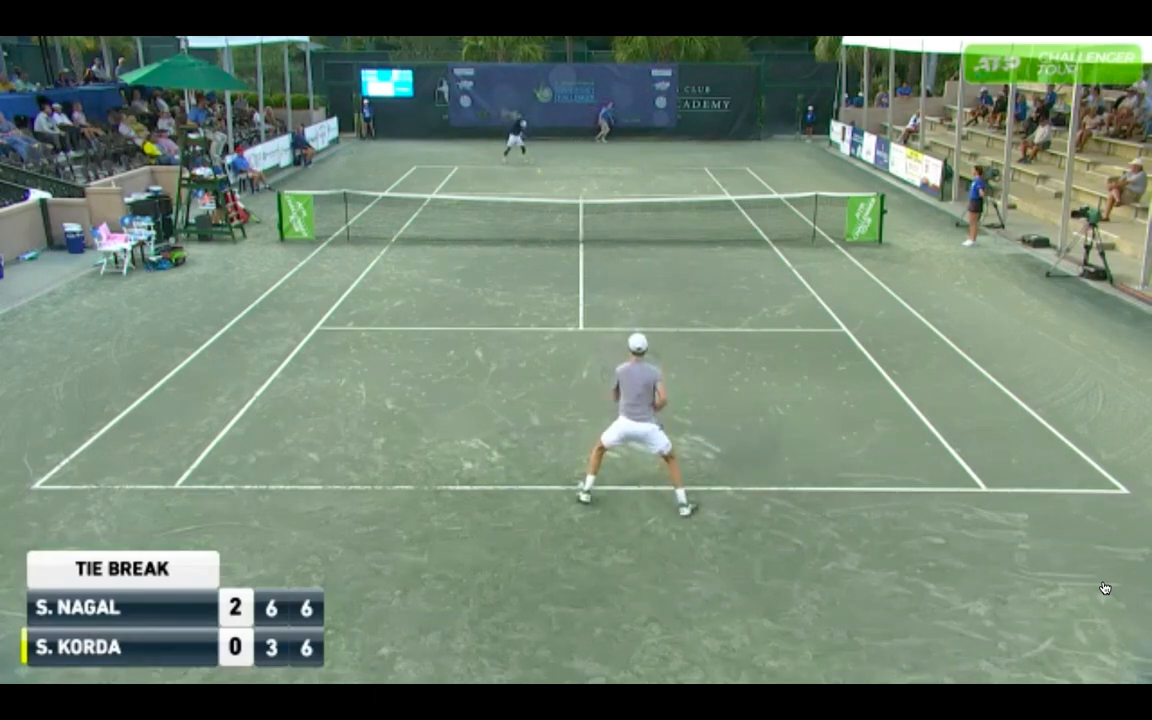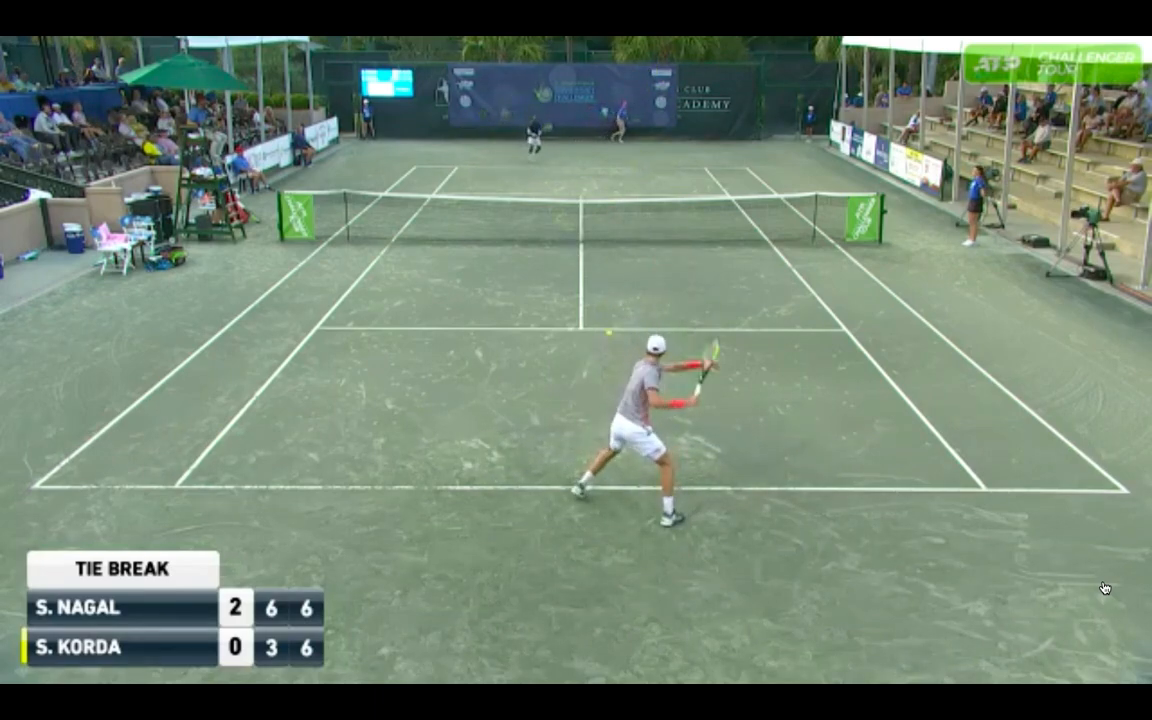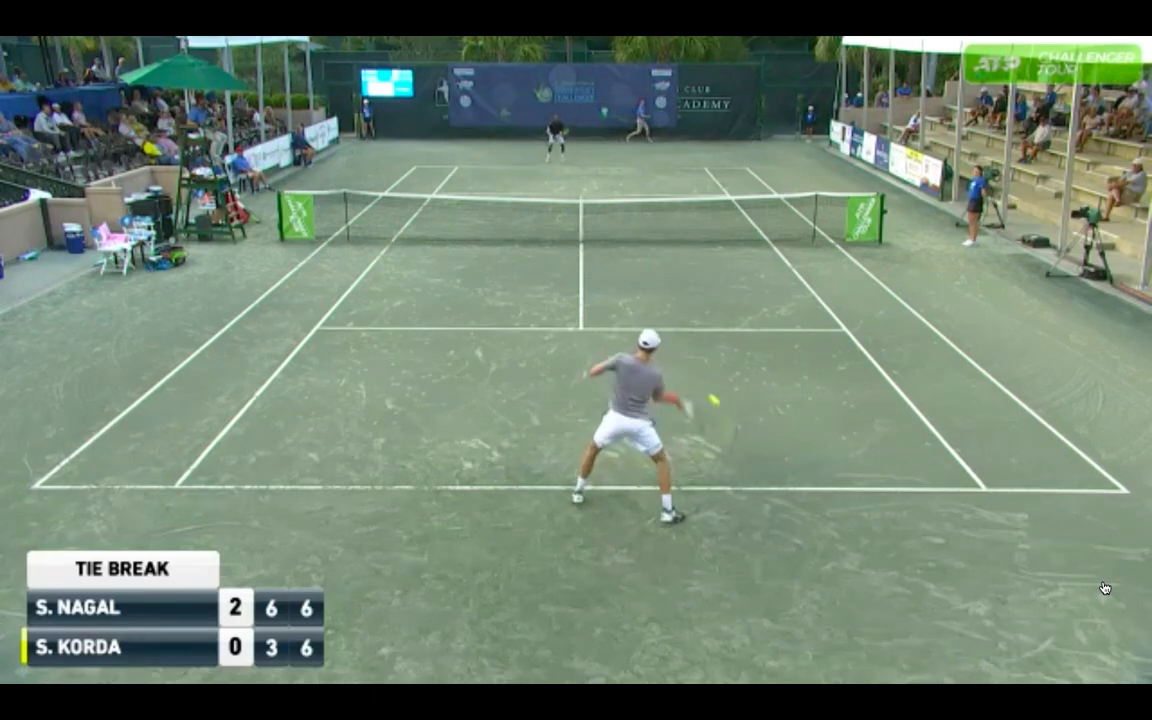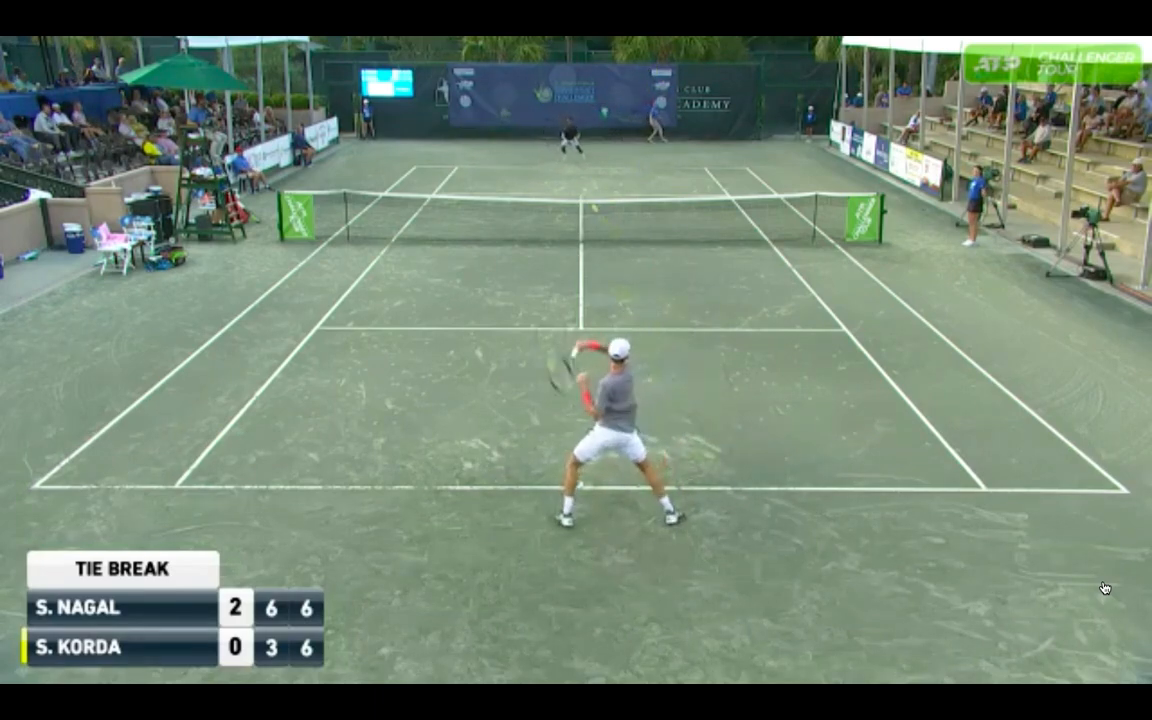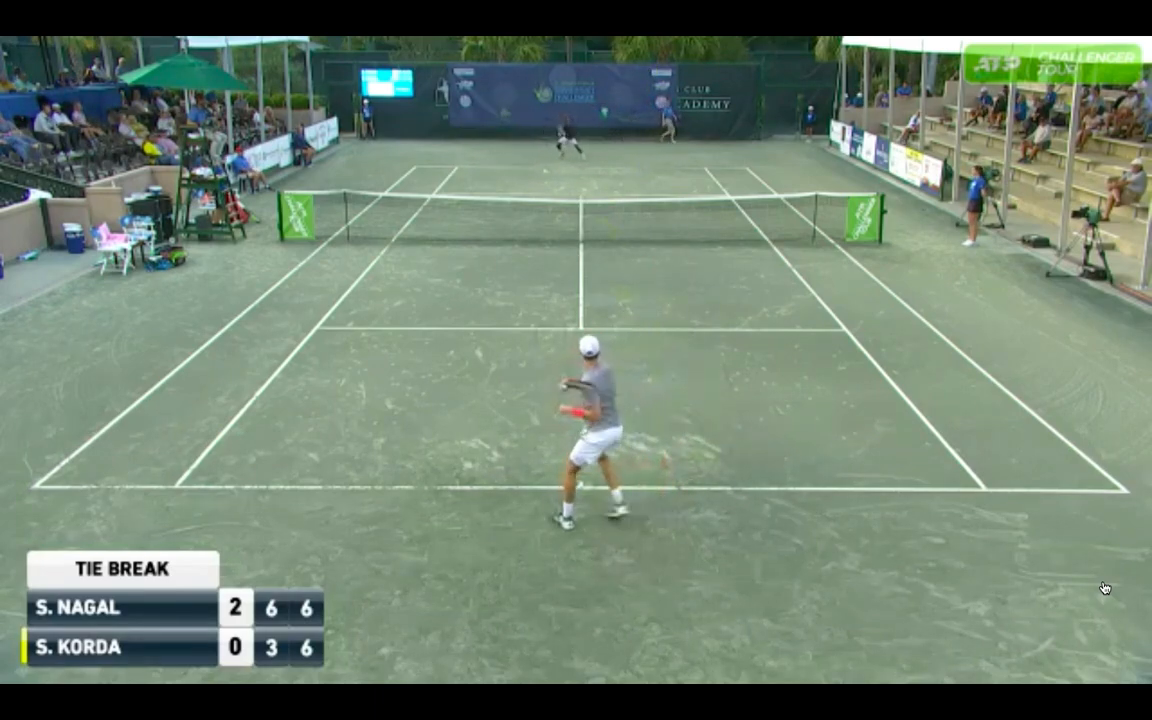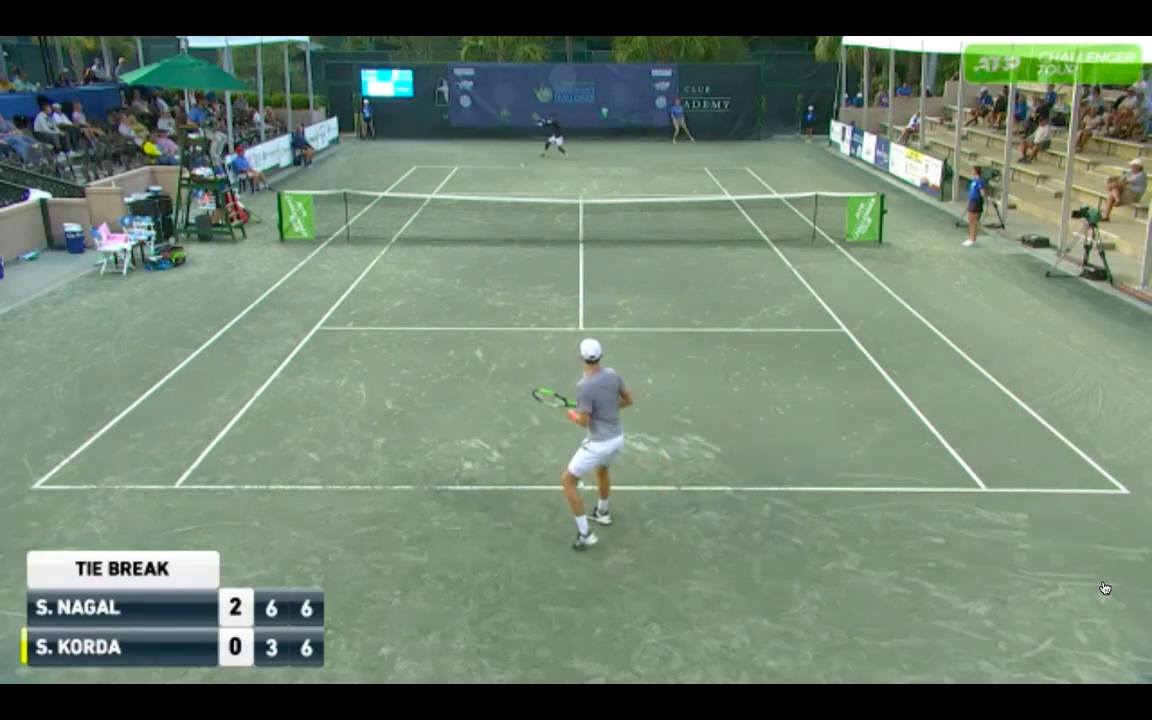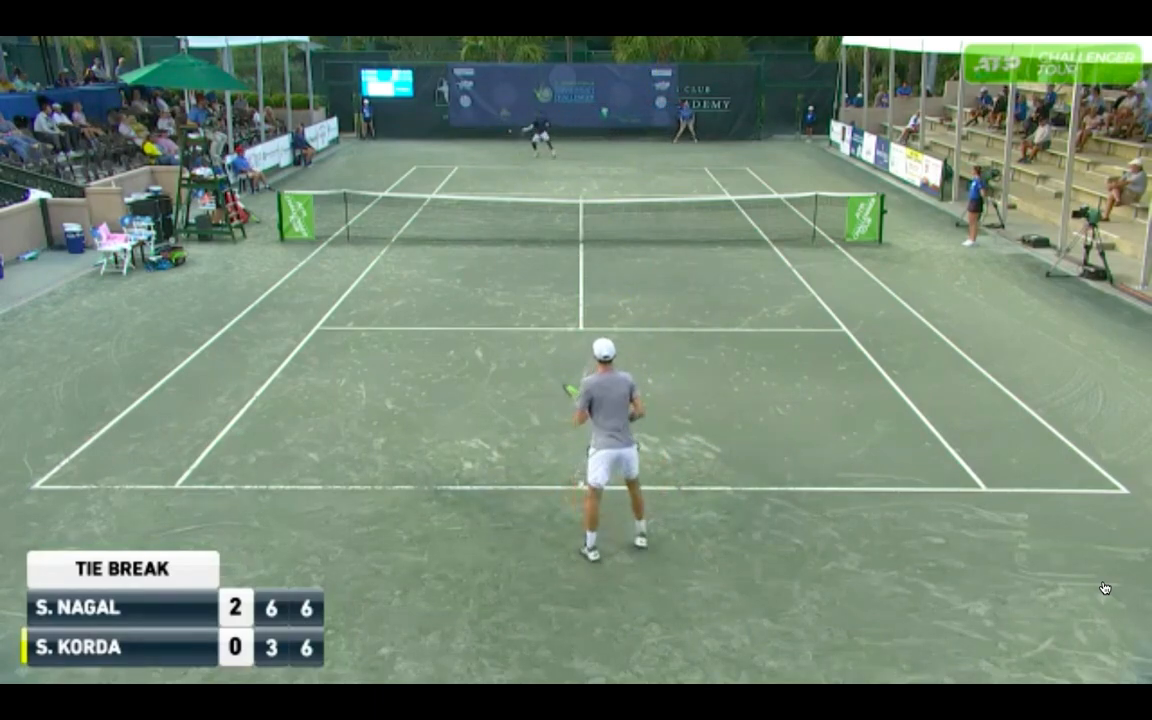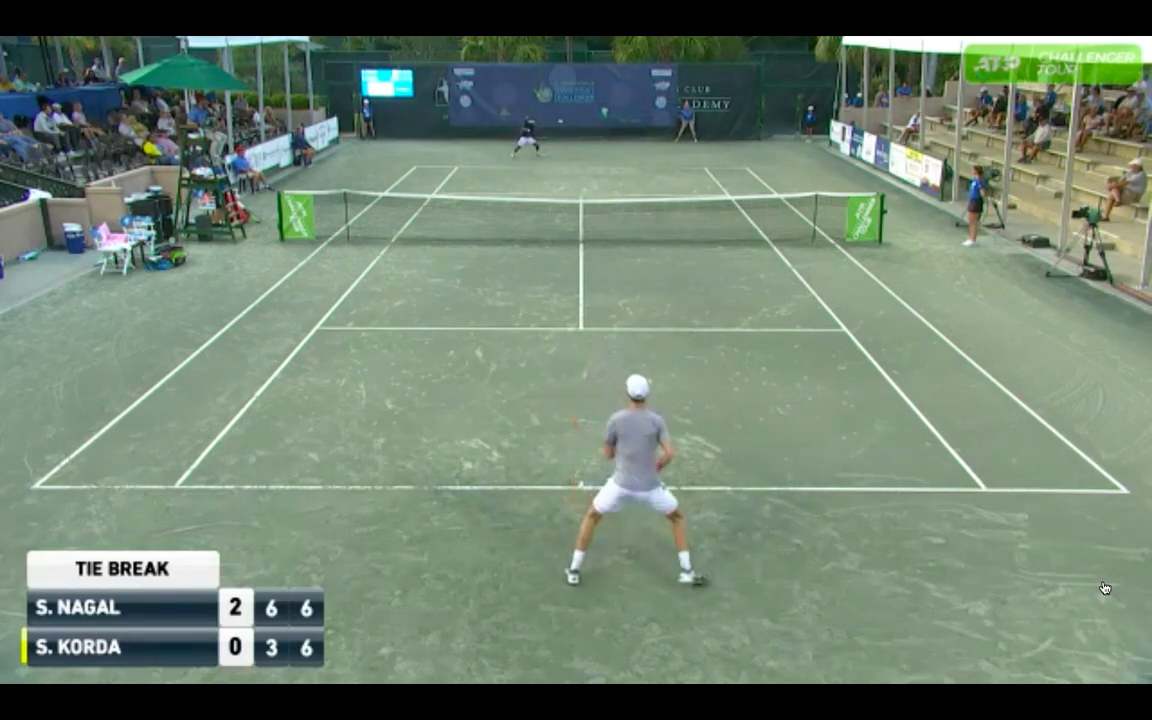
dt=0.3s
person 1, frame 1
left shoulder: (620, 370)
right shoulder: (654, 371)
right elbow: (663, 400)
right wrist: (653, 410)
left hip: (625, 423)
right hip: (647, 426)
left knee: (599, 448)
right knee: (671, 458)
left ankle: (587, 490)
right ankle: (684, 504)
person 1, frame 2
left shoulder: (642, 363)
right shoulder: (651, 371)
left elbow: (672, 367)
right elbow: (655, 401)
left wrist: (700, 364)
right wrist: (684, 402)
left hip: (619, 422)
right hip: (635, 428)
left knee: (610, 451)
right knee: (667, 463)
left ankle: (582, 484)
right ankle: (668, 514)
person 1, frame 3
left shoulder: (622, 360)
right shoulder: (655, 374)
left elbow: (591, 373)
right elbow: (658, 398)
left wrist: (609, 365)
right wrist: (678, 401)
left hip: (615, 418)
right hip: (639, 424)
left knee: (593, 449)
right knee: (662, 460)
left ankle: (579, 491)
right ankle: (668, 511)
person 1, frame 4
left shoulder: (606, 384)
right shoulder: (628, 370)
left elbow: (594, 413)
right elbow: (610, 353)
left wrist: (583, 388)
right wrist: (587, 344)
left hip: (606, 434)
right hip: (627, 433)
left knee: (573, 464)
right knee: (648, 469)
left ankle: (567, 515)
right ankle: (670, 512)
person 1, frame 5
left shoulder: (590, 380)
right shoulder: (604, 367)
left elbow: (595, 415)
left wrist: (570, 410)
right wrist: (570, 382)
left hip: (599, 434)
right hip: (616, 429)
left knee: (570, 471)
right knee: (602, 457)
left ankle: (567, 518)
right ankle: (619, 504)
person 1, frame 6
left shoulder: (584, 386)
right shoulder: (612, 374)
left elbow: (583, 421)
right elbow: (628, 400)
left wrist: (572, 414)
left hip: (598, 444)
right hip: (617, 438)
left knee: (568, 481)
right knee: (602, 468)
left ankle: (585, 534)
right ankle: (603, 513)
person 1, frame 7
left shoulder: (589, 383)
right shoulder: (627, 379)
left elbow: (579, 420)
right elbow: (640, 411)
left hip: (603, 448)
right hip: (627, 445)
left knee: (593, 496)
right knee: (634, 487)
left ankle: (591, 548)
right ankle: (641, 534)
person 1, frame 8
left shoulder: (616, 419)
right shoulder: (655, 420)
left elbow: (608, 454)
right elbow: (669, 454)
right wrist: (657, 467)
left hip: (621, 484)
right hip: (649, 486)
left knee: (592, 517)
right knee: (677, 517)
left ankle: (574, 569)
right ankle: (687, 571)
